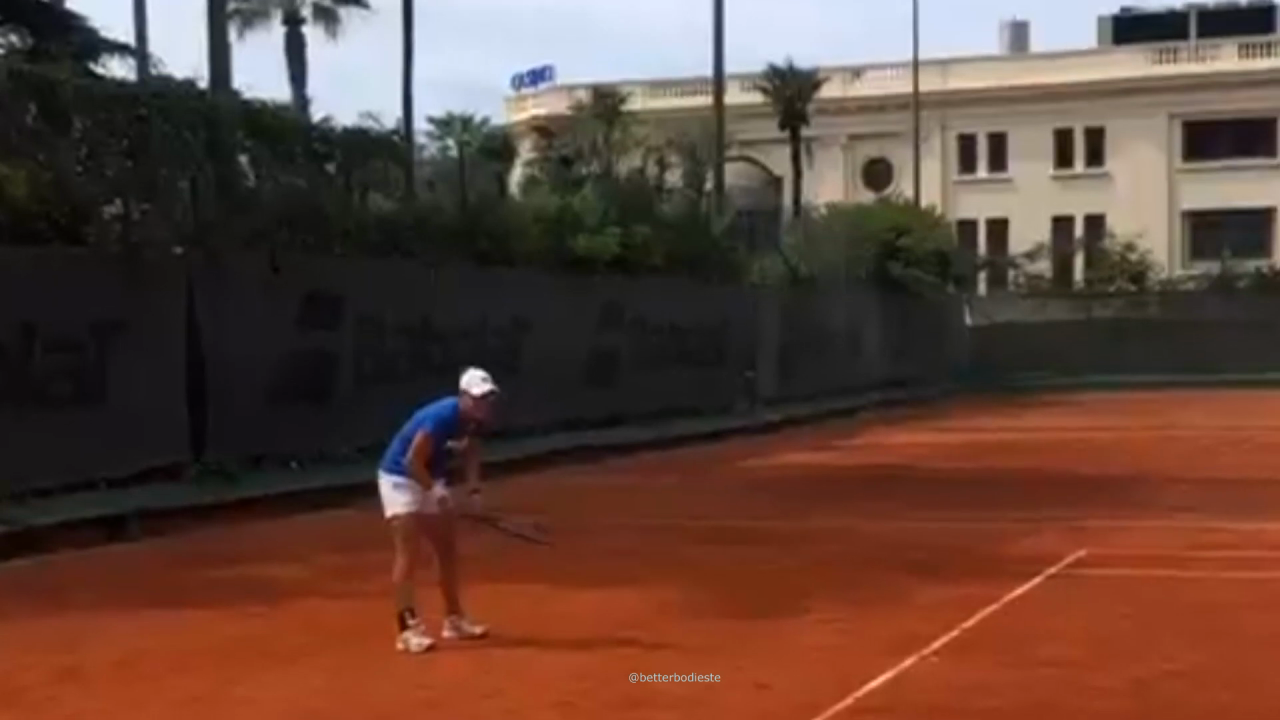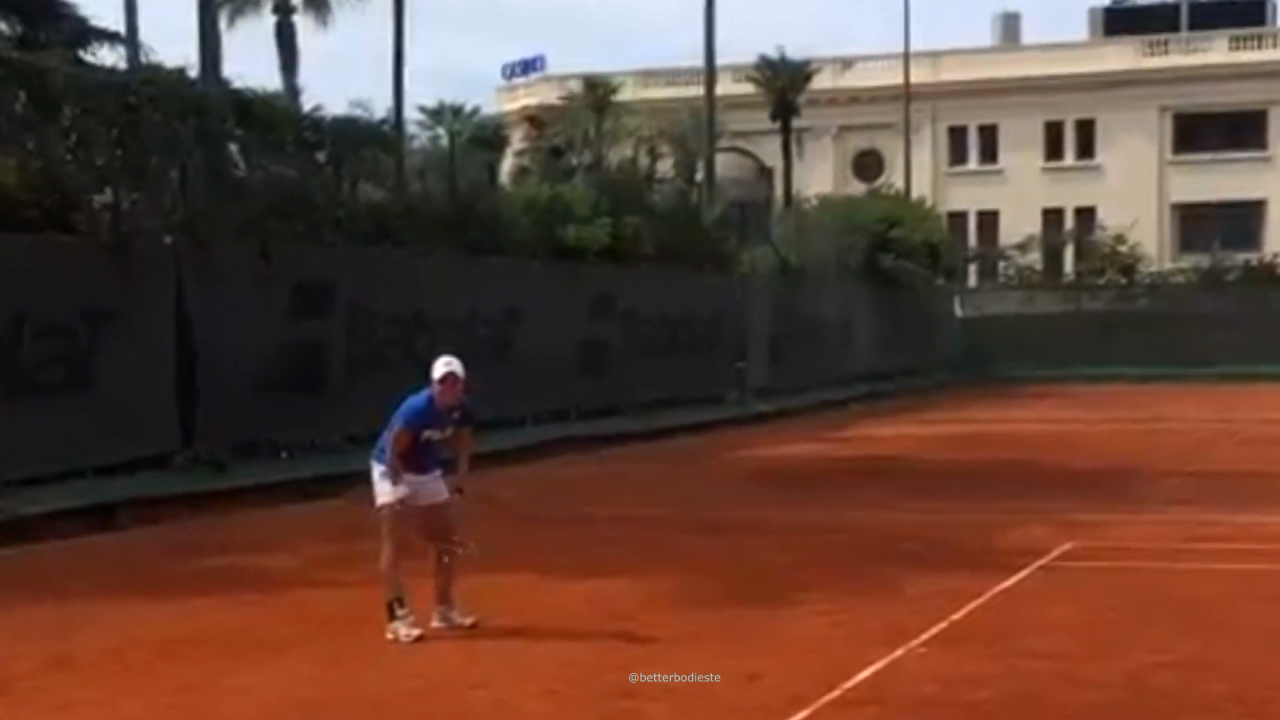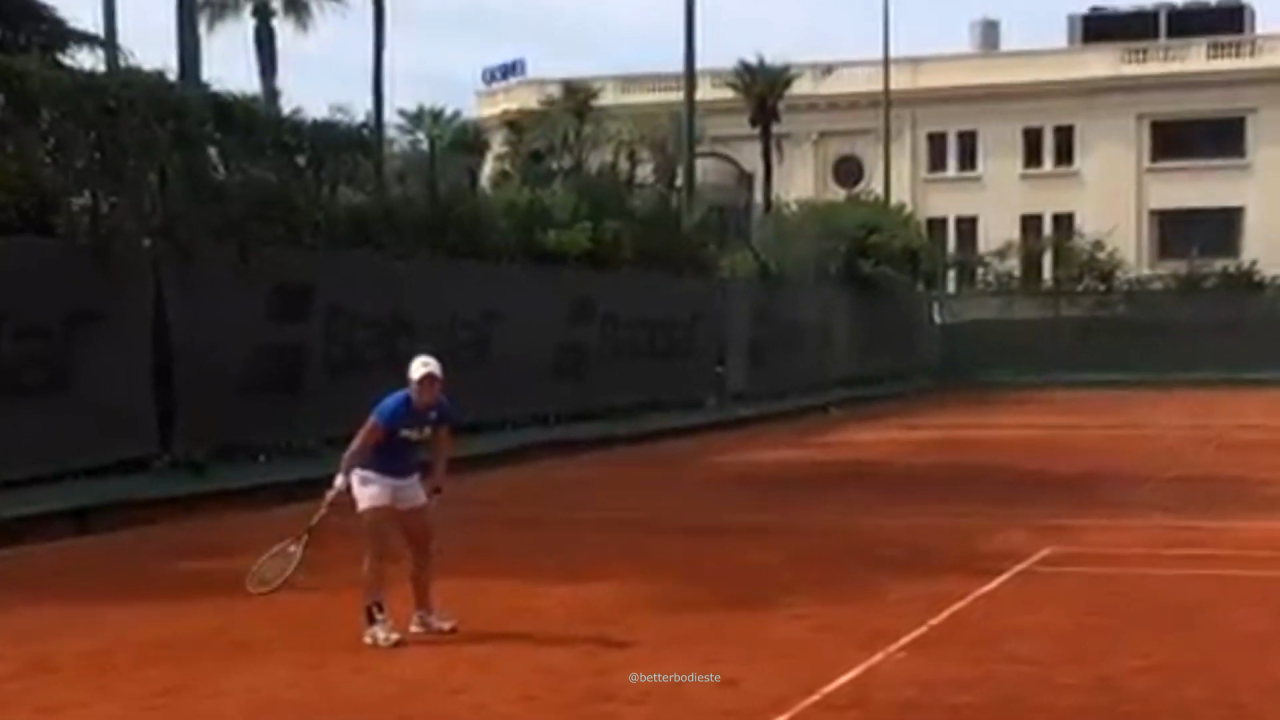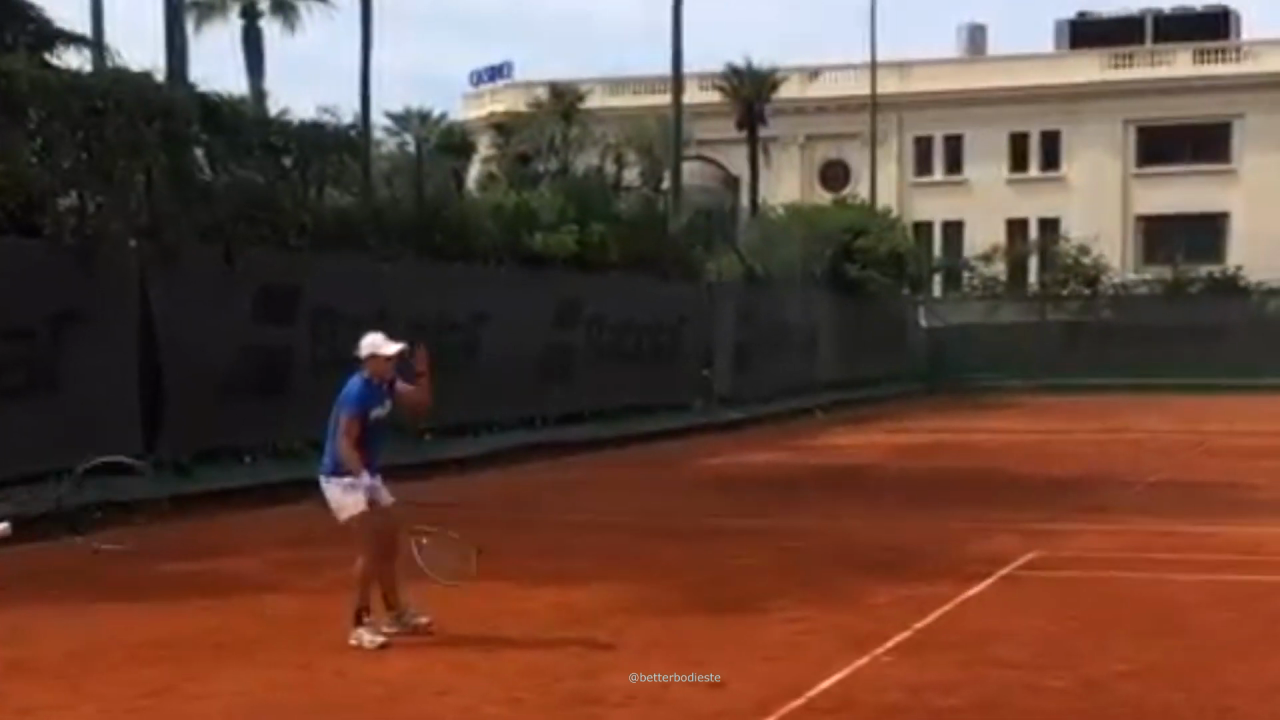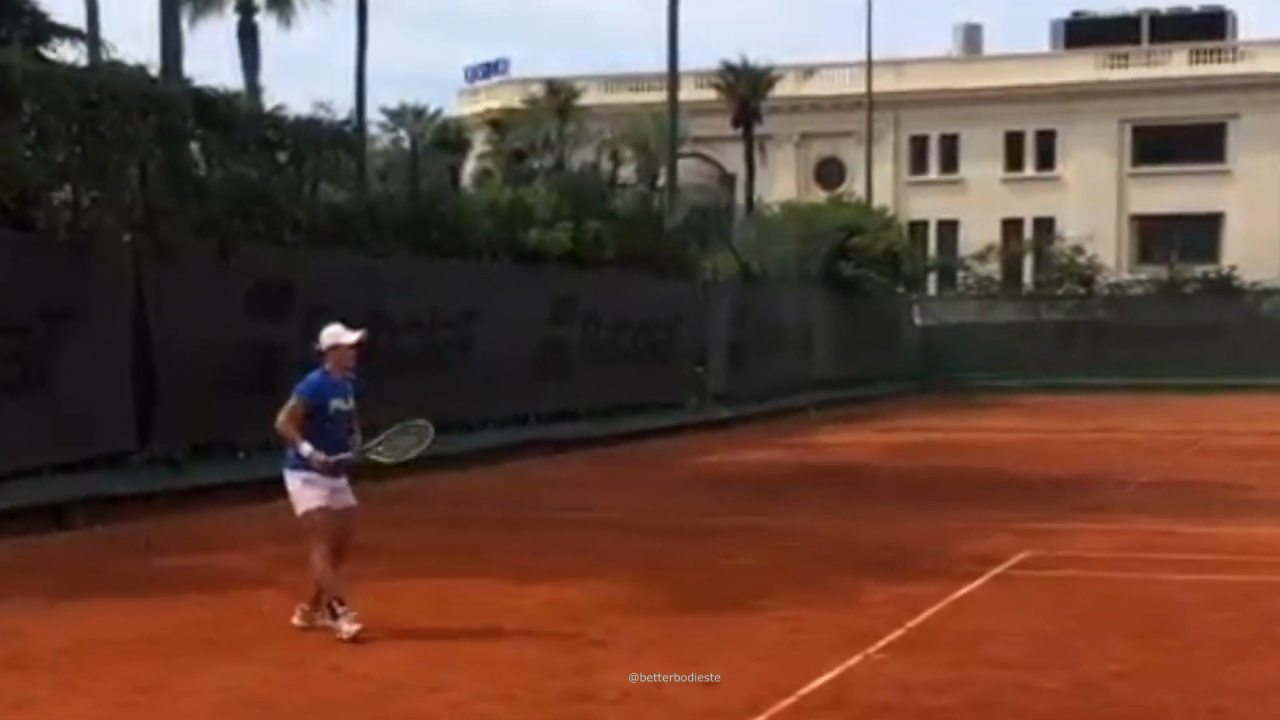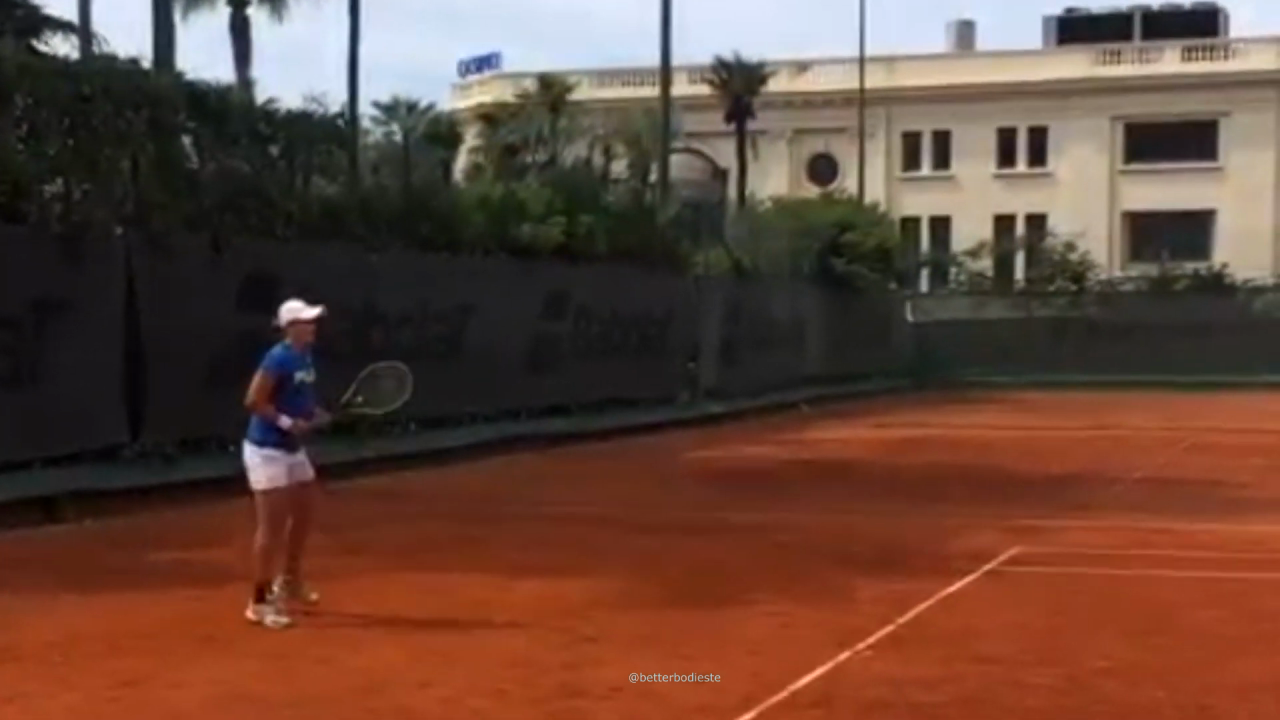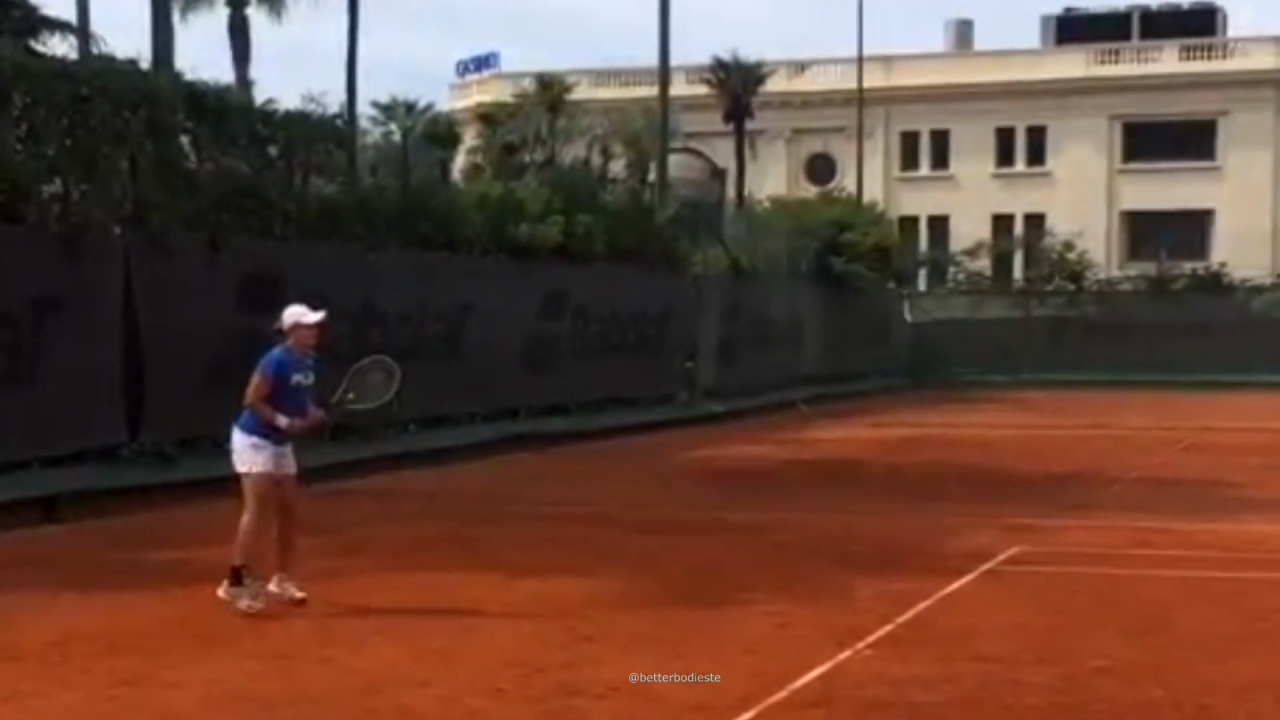
dt=0.5s
person 1, frame 1
left shoulder: (473, 419)
right shoulder: (441, 416)
left elbow: (469, 456)
right elbow: (413, 461)
left wrist: (474, 490)
right wrist: (438, 493)
left hip: (431, 481)
right hip: (401, 479)
left knee: (448, 550)
right knee: (408, 553)
left ankle: (454, 619)
right ankle: (408, 629)
person 1, frame 2
left shoulder: (461, 409)
right shoulder: (416, 408)
left elbow: (462, 447)
right elbow: (391, 453)
left wrist: (456, 487)
right wrist: (401, 492)
left hip: (428, 473)
right hip: (393, 471)
left knee: (446, 541)
right knee: (393, 543)
left ankle: (444, 610)
right ankle: (397, 618)
person 1, frame 3
left shoulder: (441, 407)
right shoulder: (393, 408)
left elbow: (440, 446)
right elbow: (359, 444)
left wrist: (436, 484)
right wrist: (341, 480)
left hip: (407, 478)
right hip: (373, 476)
left knee: (423, 545)
right knee: (378, 547)
left ankle: (423, 615)
right ankle: (375, 623)
person 1, frame 4
left shoulder: (386, 383)
right shoulder: (356, 393)
left elbow: (420, 403)
right elbow: (345, 444)
left wrist: (421, 373)
right wrist: (365, 485)
left hip: (368, 476)
right hip: (343, 478)
left knee: (389, 542)
right knee: (371, 549)
left ankle: (396, 614)
right ankle: (361, 625)
person 1, frame 5
left shoulder: (349, 383)
right shoulder: (313, 385)
right elbow: (283, 424)
left wrist: (356, 437)
right wrist: (308, 452)
left hip: (336, 474)
right hip: (306, 474)
left knee: (341, 545)
right knee: (324, 544)
left ankle: (310, 610)
right ankle: (339, 615)
person 1, frame 6
left shoulder: (306, 356)
right shoulder: (278, 358)
right elbow: (253, 401)
left wrist: (314, 413)
right wrist: (287, 423)
left hip: (293, 449)
right hip: (267, 449)
left knee: (304, 515)
right knee: (272, 525)
left ankle: (289, 580)
right ankle: (261, 601)
person 1, frame 7
left shoulder: (308, 359)
right shoulder: (276, 360)
right elbow: (251, 400)
left wrist: (311, 412)
right wrist: (286, 422)
left hip: (280, 444)
right hip: (254, 439)
left knee: (287, 512)
right knee: (258, 511)
left ankle: (281, 581)
right ankle: (235, 582)
